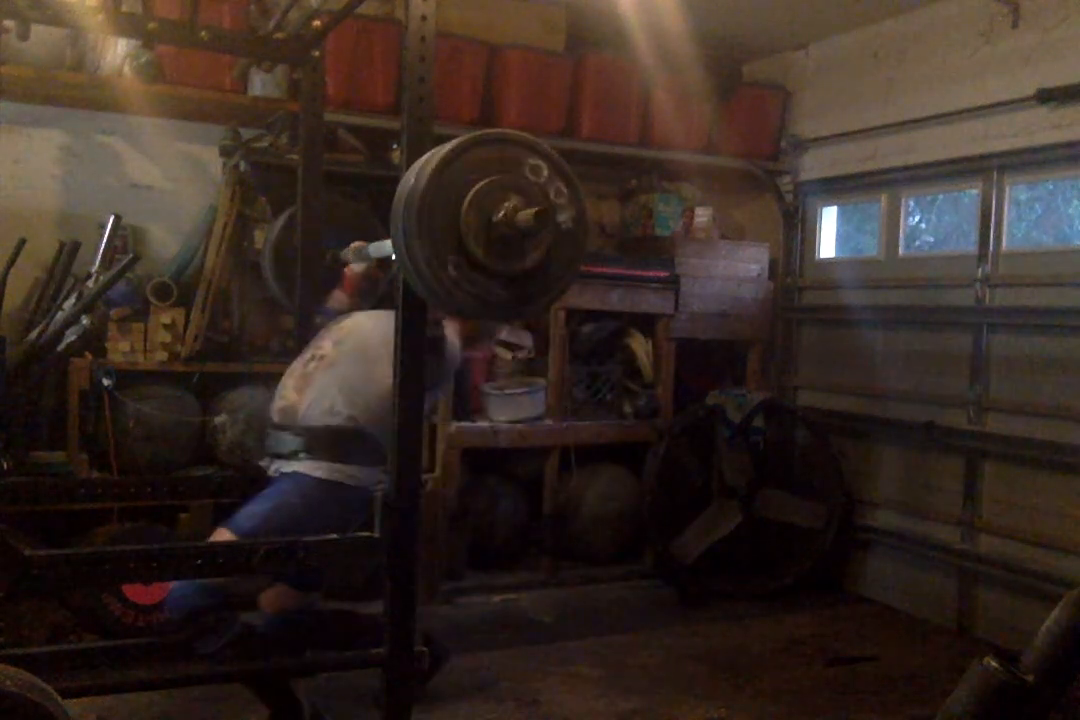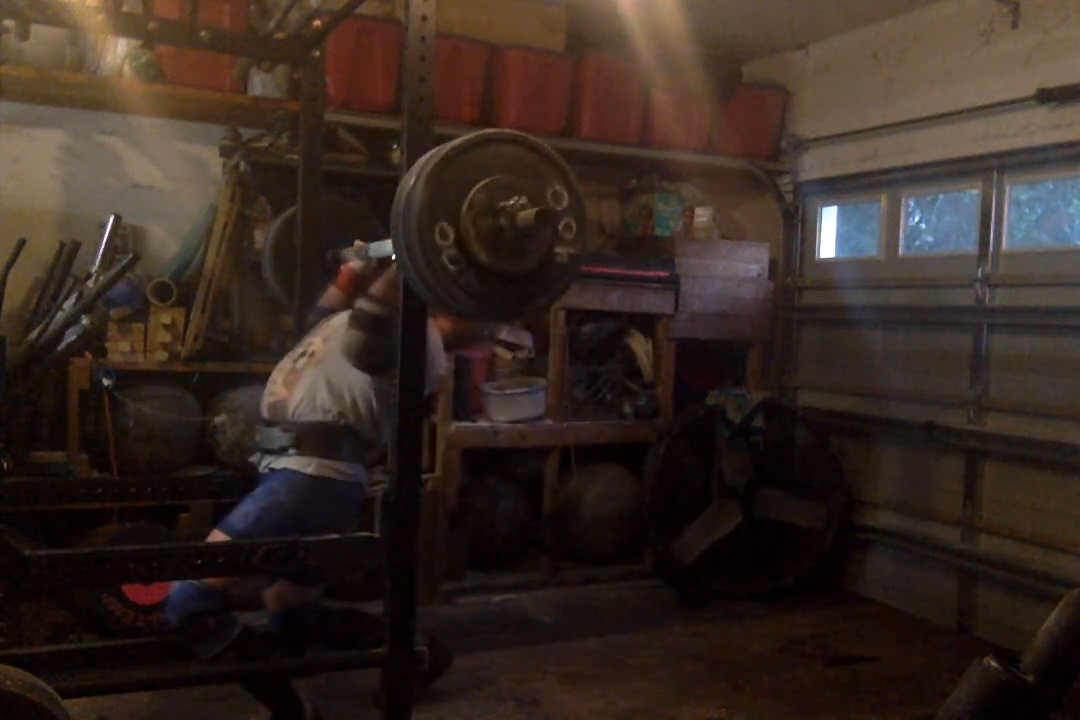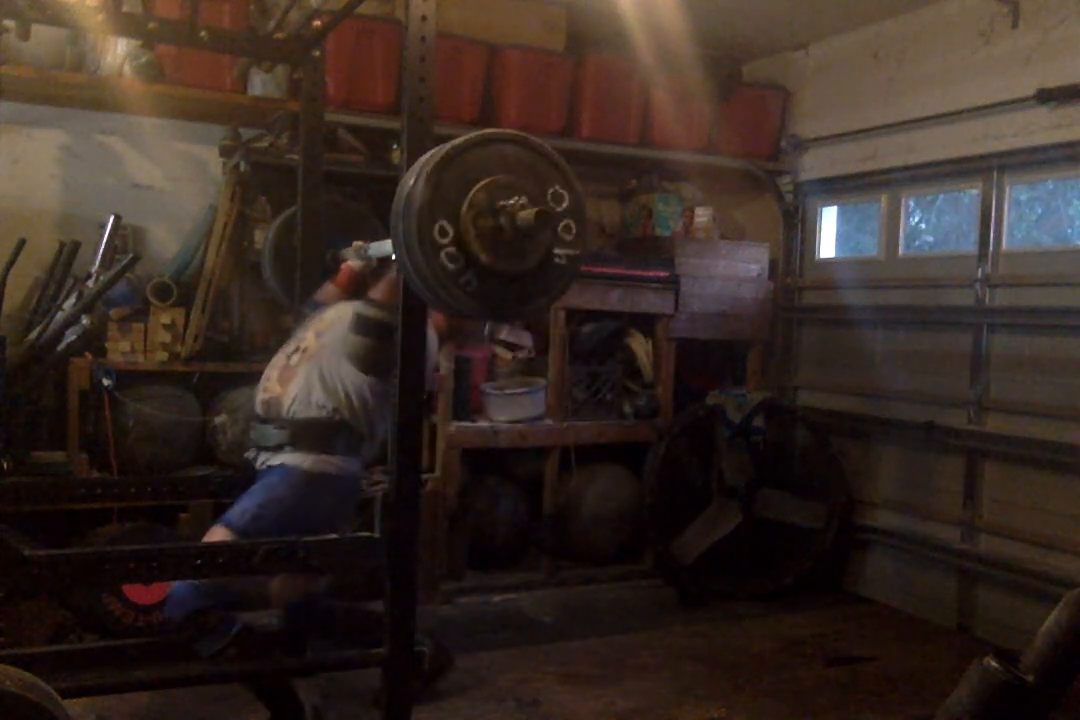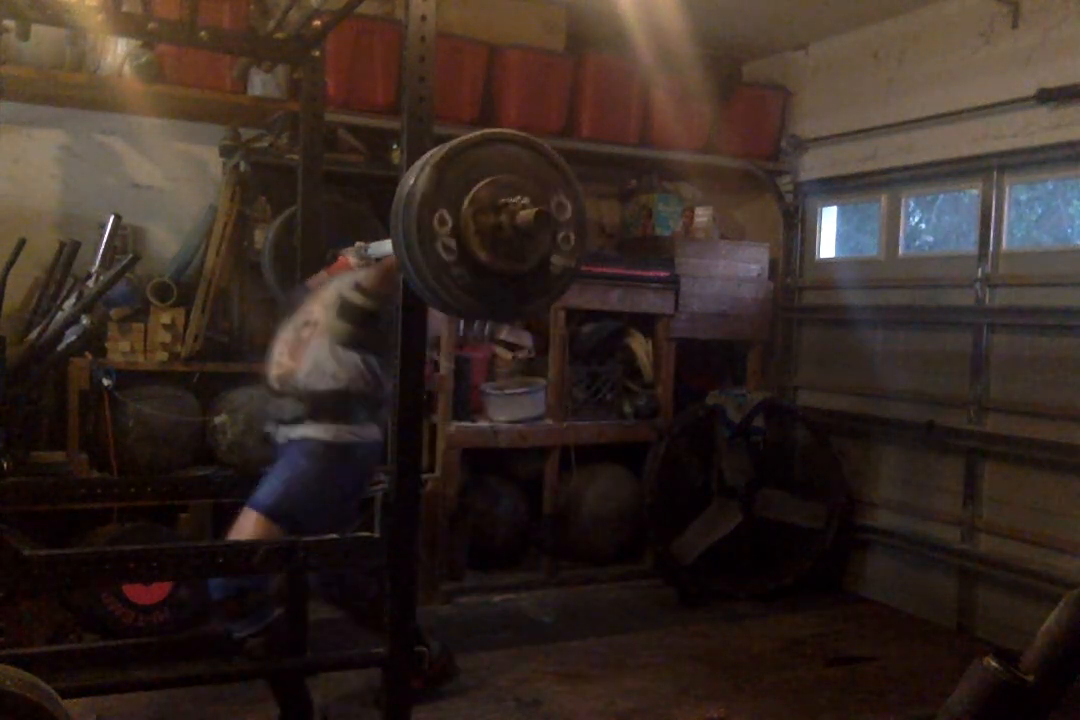
dt=0.4s
person 1, frame 1
left shoulder: (436, 341)
right shoulder: (381, 318)
right elbow: (330, 332)
right wrist: (356, 279)
left hip: (323, 484)
right hip: (304, 475)
left knee: (189, 601)
right knee: (283, 618)
person 1, frame 2
left shoulder: (419, 345)
right shoulder: (394, 328)
left elbow: (358, 343)
right elbow: (323, 322)
left wrist: (402, 265)
right wrist: (353, 272)
left hip: (311, 477)
right hip: (299, 474)
left knee: (190, 603)
right knee: (294, 617)
right ankle: (415, 653)
person 1, frame 3
right shoulder: (362, 310)
left elbow: (363, 348)
right elbow: (316, 323)
left wrist: (403, 272)
right wrist: (351, 271)
left hip: (311, 473)
right hip: (293, 468)
left knee: (191, 599)
right knee: (302, 609)
right ankle: (417, 652)
person 1, frame 4
right shoulder: (369, 275)
left elbow: (349, 327)
right elbow: (313, 301)
left wrist: (394, 261)
right wrist: (347, 263)
left hip: (330, 441)
right hip: (309, 437)
left knee: (234, 578)
right knee: (331, 573)
right ankle: (426, 656)
